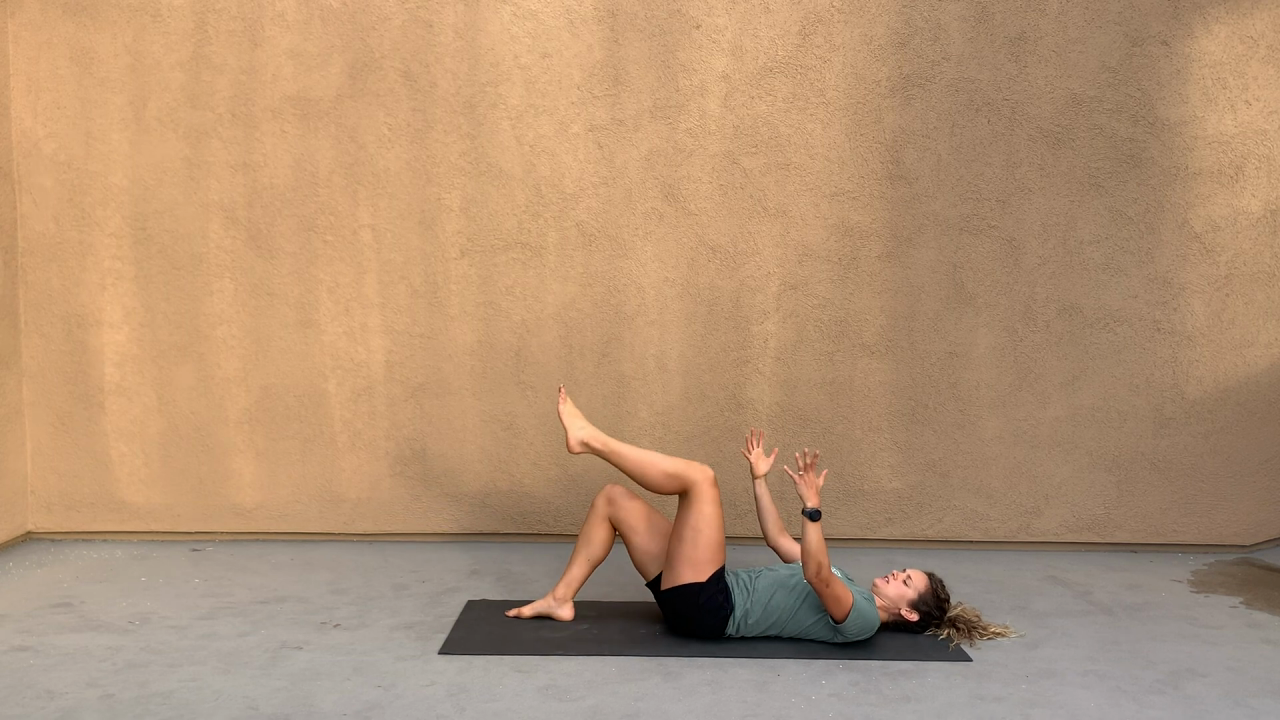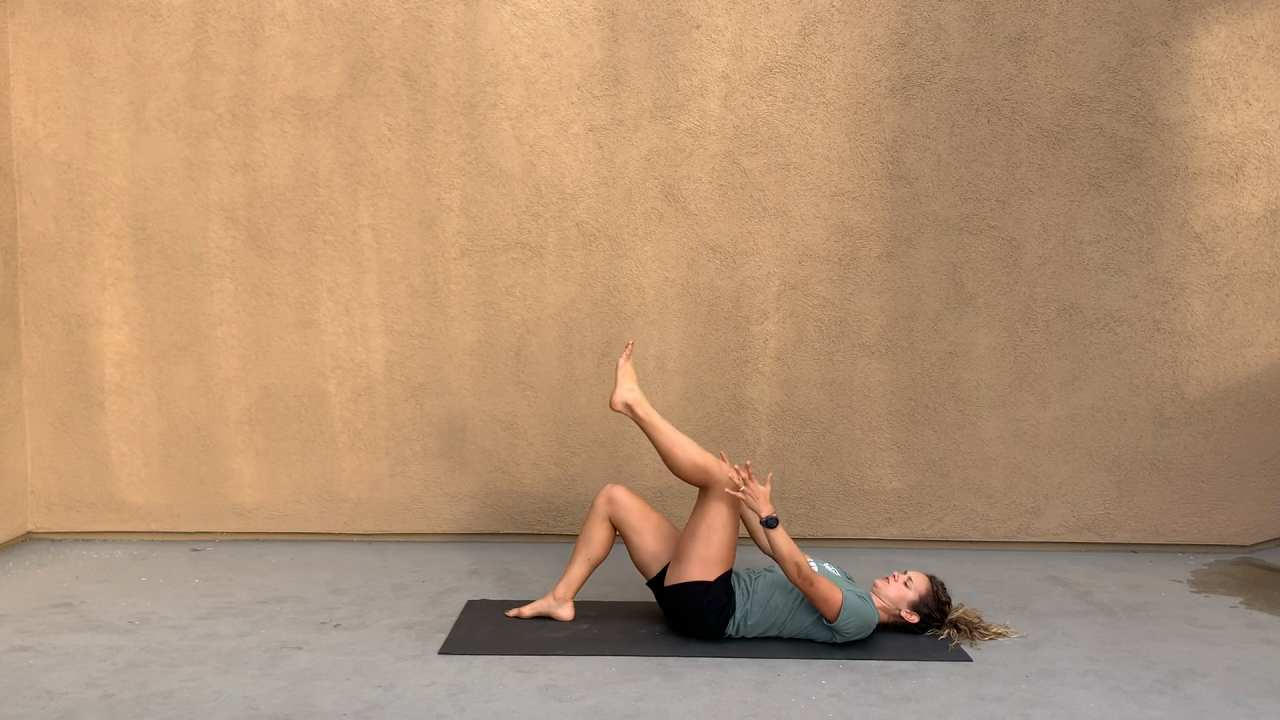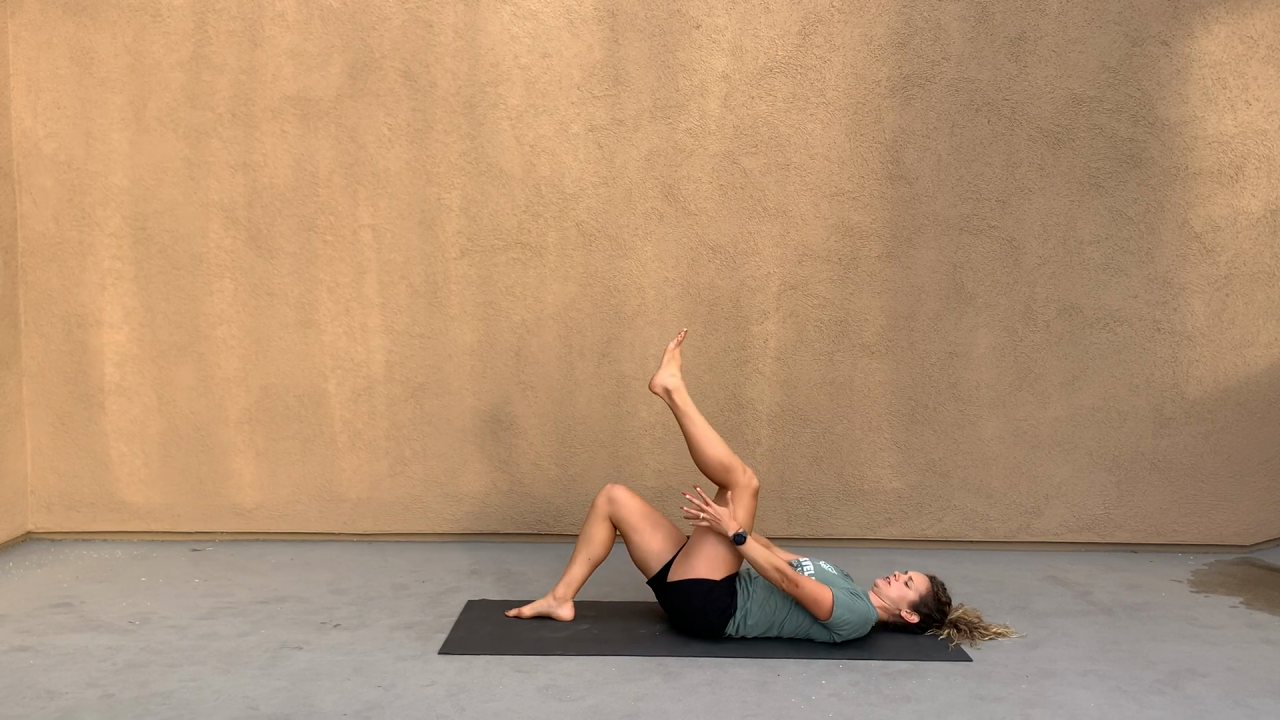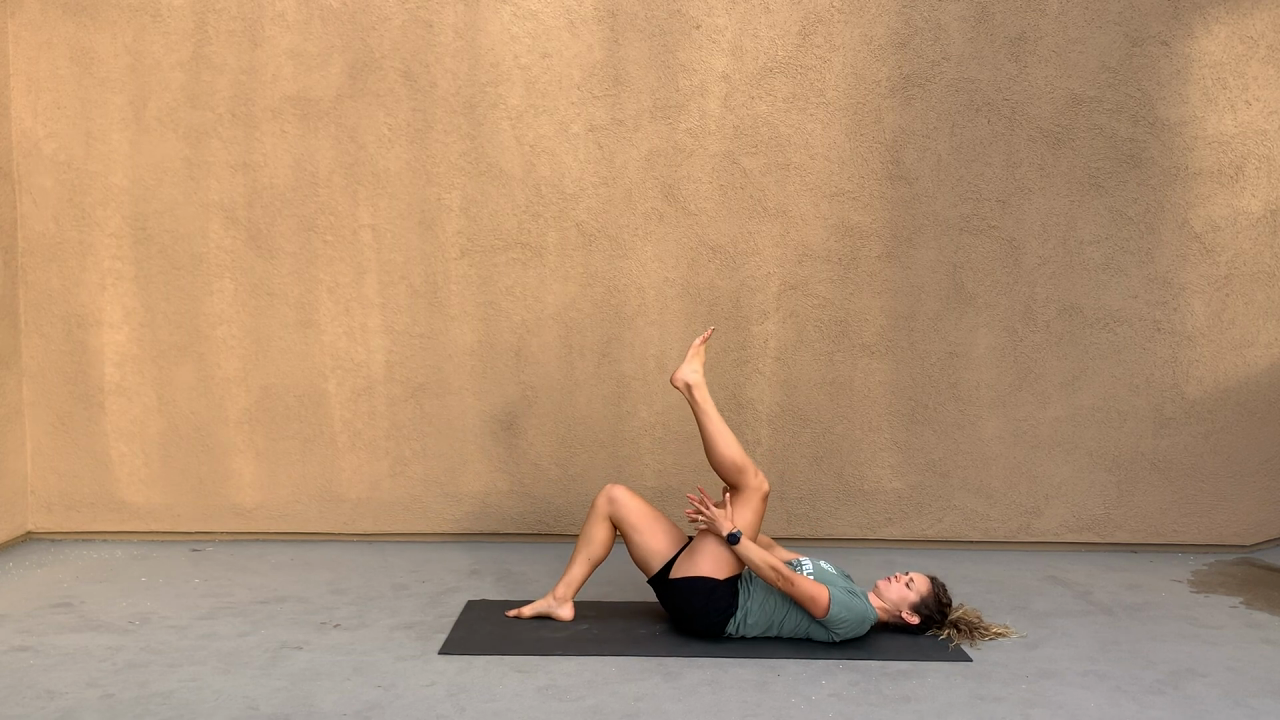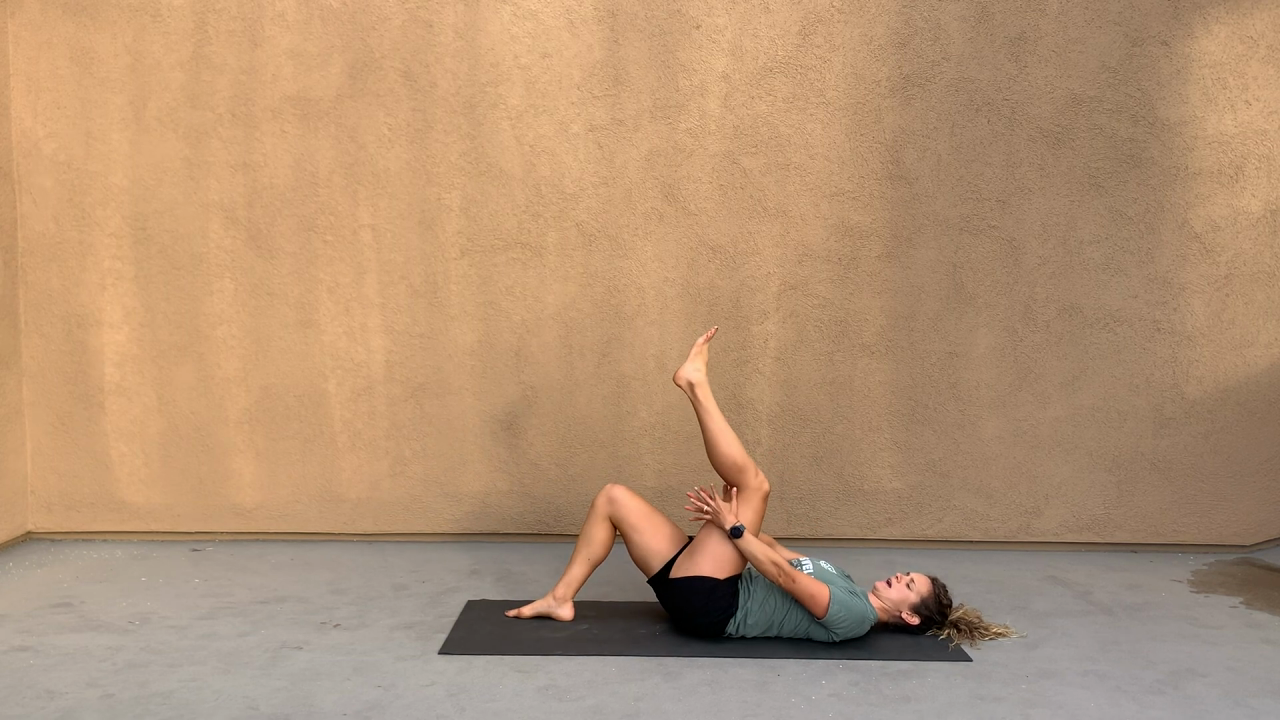
dt=0.2s
person 1, frame 1
left shoulder: (860, 619)
right shoulder: (843, 589)
left elbow: (816, 573)
right elbow: (778, 539)
left wrist: (813, 507)
right wrist: (760, 478)
left hip: (705, 607)
right hip: (698, 596)
left knee: (700, 477)
right knee: (612, 499)
left ankle: (590, 438)
right ankle: (560, 600)
person 1, frame 2
left shoulder: (858, 618)
right shoulder: (845, 586)
left elbow: (799, 574)
right elbow: (780, 555)
left wrist: (766, 513)
right wrist: (741, 502)
left hip: (706, 606)
right hip: (697, 593)
left knee: (719, 474)
right knee: (613, 496)
left ankle: (634, 402)
right ankle: (560, 600)
person 1, frame 3
left shoulder: (855, 617)
right shoulder: (845, 587)
left elbow: (787, 579)
right elbow: (779, 558)
left wrist: (734, 530)
right wrist: (725, 519)
left hip: (707, 606)
right hip: (695, 593)
left knee: (742, 480)
right knee: (613, 497)
left ankle: (673, 390)
right ankle: (560, 599)
person 1, frame 4
left shoulder: (854, 617)
right shoulder: (845, 587)
left elbow: (784, 579)
right elbow: (773, 551)
left wrist: (728, 533)
right wrist: (728, 519)
left hip: (707, 604)
right hip: (696, 590)
left knee: (754, 483)
right knee: (613, 498)
left ankle: (695, 387)
right ankle: (560, 600)
person 1, frame 5
left shoulder: (853, 617)
right shoulder: (845, 587)
left elbow: (784, 574)
right elbow: (770, 548)
left wrist: (733, 526)
right wrist: (728, 518)
left hip: (707, 603)
right hip: (696, 588)
left knee: (754, 484)
right knee: (612, 497)
right ankle: (561, 599)
